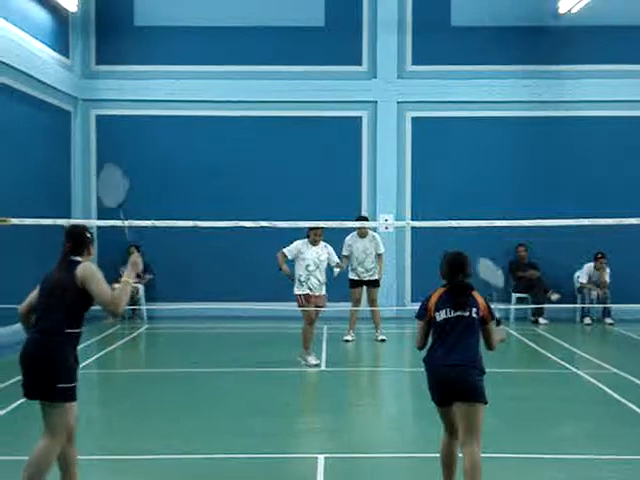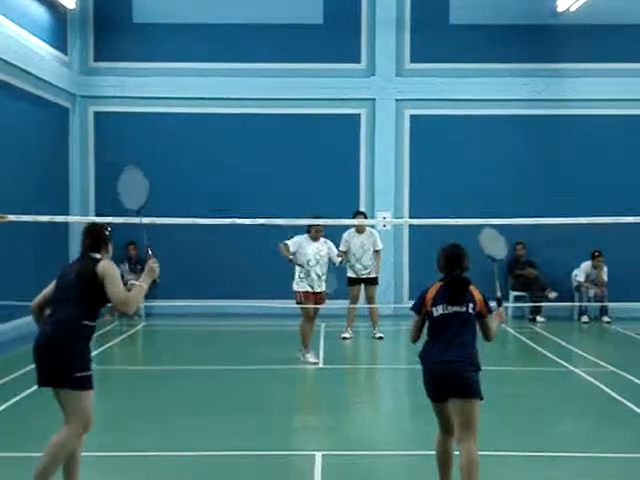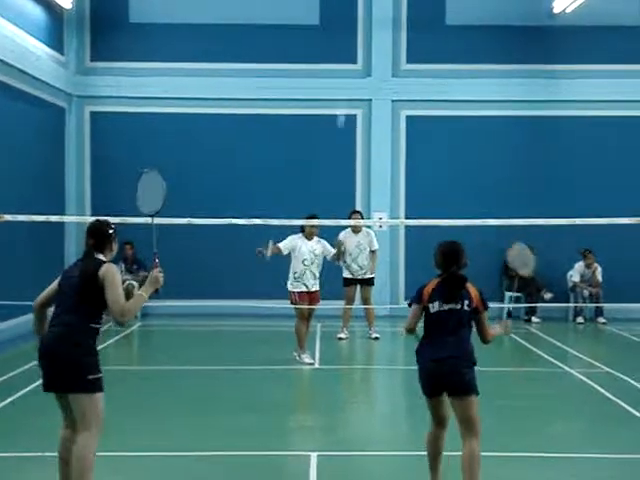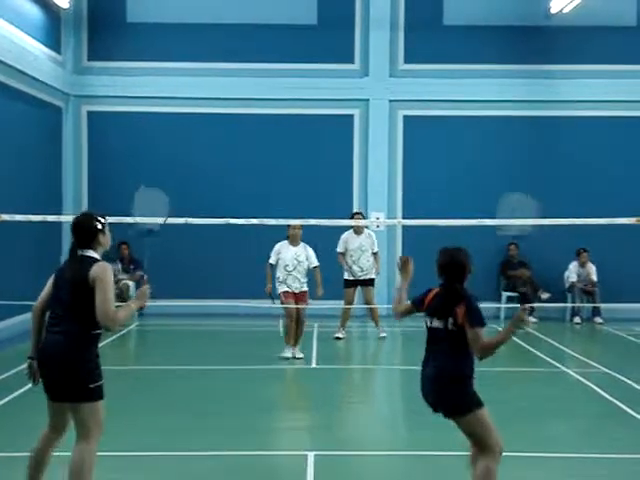
dt=0.4s
person 1, frame 1
left shoulder: (55, 273)
right shoulder: (85, 268)
left elbow: (24, 312)
right elbow: (114, 305)
right wrist: (130, 274)
left hip: (37, 352)
right hip: (55, 354)
left knee: (67, 429)
right knee: (55, 436)
person 1, frame 2
left shoulder: (71, 269)
right shoulder: (105, 266)
left elbow: (37, 306)
right elbow: (125, 306)
right wrist: (146, 278)
left hip: (48, 344)
right hip: (69, 346)
left knee: (78, 422)
right knee: (77, 425)
person 1, frame 3
left shoulder: (73, 269)
right shoulder: (107, 270)
left elbow: (38, 306)
right elbow: (121, 315)
left wrist: (43, 344)
right wrist: (148, 287)
left hip: (53, 348)
right hip: (77, 350)
left knee: (73, 425)
right knee: (89, 429)
person 1, frame 4
left shoulder: (64, 268)
right shoulder: (100, 269)
left elbow: (38, 310)
right elbow: (108, 320)
left wrist: (34, 355)
right wrist: (135, 302)
left hip: (50, 352)
right hip: (78, 354)
left knee: (55, 427)
right knee: (88, 436)
person 2, frame 1
left shoulder: (432, 300)
right shoulder: (478, 301)
left elbow: (420, 344)
right elbow: (491, 344)
right wrist: (501, 334)
left hip: (437, 374)
right hip: (468, 373)
left knee: (451, 433)
right knee: (470, 443)
person 2, frame 2
left shoulder: (429, 294)
right shoulder: (475, 295)
left elbow: (414, 337)
right elbow: (489, 335)
right wrist: (497, 318)
left hip: (433, 370)
right hip: (463, 370)
left knee: (446, 430)
right knee: (467, 439)
person 2, frame 3
left shoulder: (426, 290)
right shoulder: (473, 293)
left elbow: (410, 326)
right elbow: (486, 337)
left wrist: (406, 322)
right wrist: (503, 328)
left hip: (428, 368)
right hip: (457, 367)
left knee: (439, 422)
right knee: (471, 437)
person 2, frame 4
left shoulder: (431, 297)
right shoulder: (467, 306)
left elbow: (398, 311)
right elbow: (480, 352)
left wrist: (404, 280)
right wrist: (512, 328)
left hip: (431, 382)
right hip: (453, 385)
right knee: (489, 452)
person 3, frame 1
left shoulder: (327, 248)
right shoulder: (299, 245)
left elbow: (336, 263)
right elbow: (281, 254)
left wrist: (340, 266)
right wrist: (283, 266)
left hip: (319, 290)
right hip: (304, 289)
left knee: (312, 321)
right knee: (309, 320)
left ankle: (305, 353)
right ankle: (307, 354)
person 3, frame 2
left shoulder: (327, 244)
right shoulder: (300, 240)
left elbow: (338, 259)
right elbow: (283, 246)
left wrist: (341, 259)
right wrist: (290, 257)
left hip: (319, 287)
right hip: (303, 286)
left knee: (312, 318)
right knee: (307, 318)
left ankle: (304, 349)
right ankle: (306, 352)
person 3, frame 3
left shoulder: (322, 243)
right shoulder: (294, 240)
left elbow: (335, 257)
right elbow: (278, 248)
left wrist: (339, 250)
right wrist: (267, 252)
left hip: (313, 286)
right hip: (297, 286)
left knee: (308, 318)
right knee: (302, 317)
left ankle: (300, 348)
right ankle: (302, 352)
person 3, frame 4
left shoulder: (307, 249)
right shoulder: (279, 247)
left elbow: (315, 268)
right elbow: (271, 265)
left wrist: (319, 287)
right wrist: (269, 283)
left hip: (301, 288)
right hip: (284, 287)
left knee: (300, 318)
right knee: (290, 315)
left ankle: (295, 346)
right ankle: (288, 346)
person 4, frame 1
left shoulder: (375, 237)
right shoulder: (349, 239)
left elbow: (380, 255)
right elbow: (345, 256)
left wrist: (380, 270)
right wrist: (343, 266)
left hip: (372, 275)
right hip: (355, 276)
left knee: (373, 302)
right knee: (355, 303)
left ankle: (378, 332)
right ankle: (351, 332)
person 4, frame 2
left shoulder: (373, 234)
right shoulder: (347, 235)
left elbow: (378, 252)
right elbow: (343, 252)
left wrist: (377, 266)
left hip: (370, 273)
right hip: (353, 273)
left knee: (371, 300)
right knee: (353, 301)
left ankle: (376, 329)
right ankle: (349, 330)
person 4, frame 3
left shoulder: (369, 234)
right shoulder: (343, 235)
left elbow: (373, 252)
left wrist: (373, 266)
right wrist: (342, 261)
left hip: (366, 273)
right hip: (349, 274)
left knee: (367, 301)
right knee: (349, 301)
left ankle: (372, 330)
right ankle: (344, 330)
person 4, frame 4
left shoulder: (370, 235)
right shoulder: (345, 236)
left elbow: (375, 253)
right elbow: (340, 254)
left wrist: (377, 266)
right wrist: (345, 266)
left hip: (367, 274)
right hip: (351, 275)
left knee: (370, 302)
right knee: (348, 303)
left ankle: (379, 328)
right ankle: (342, 329)
